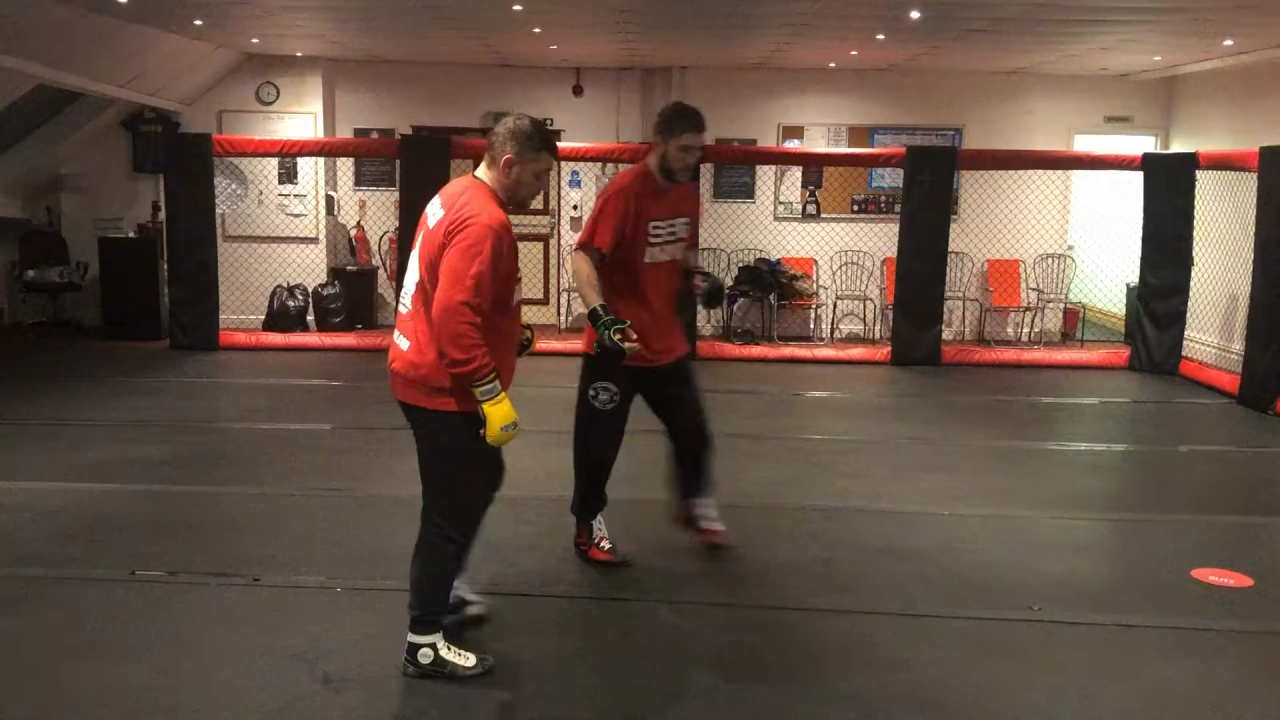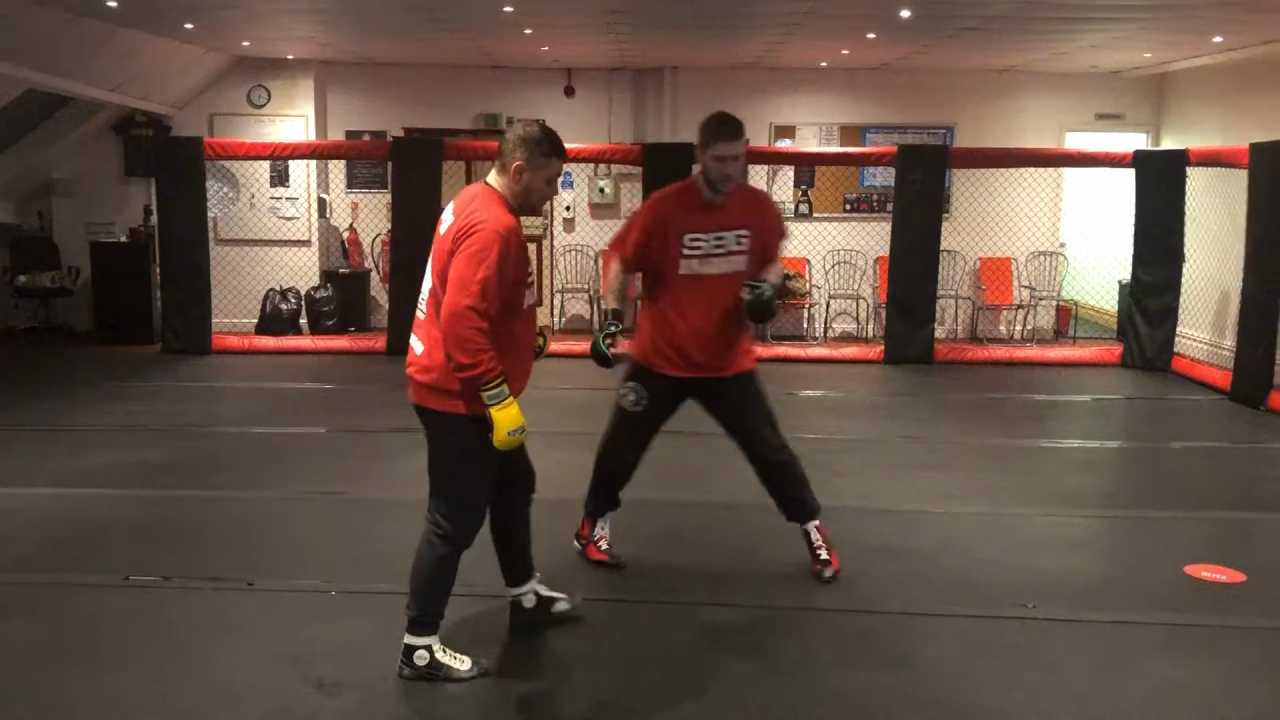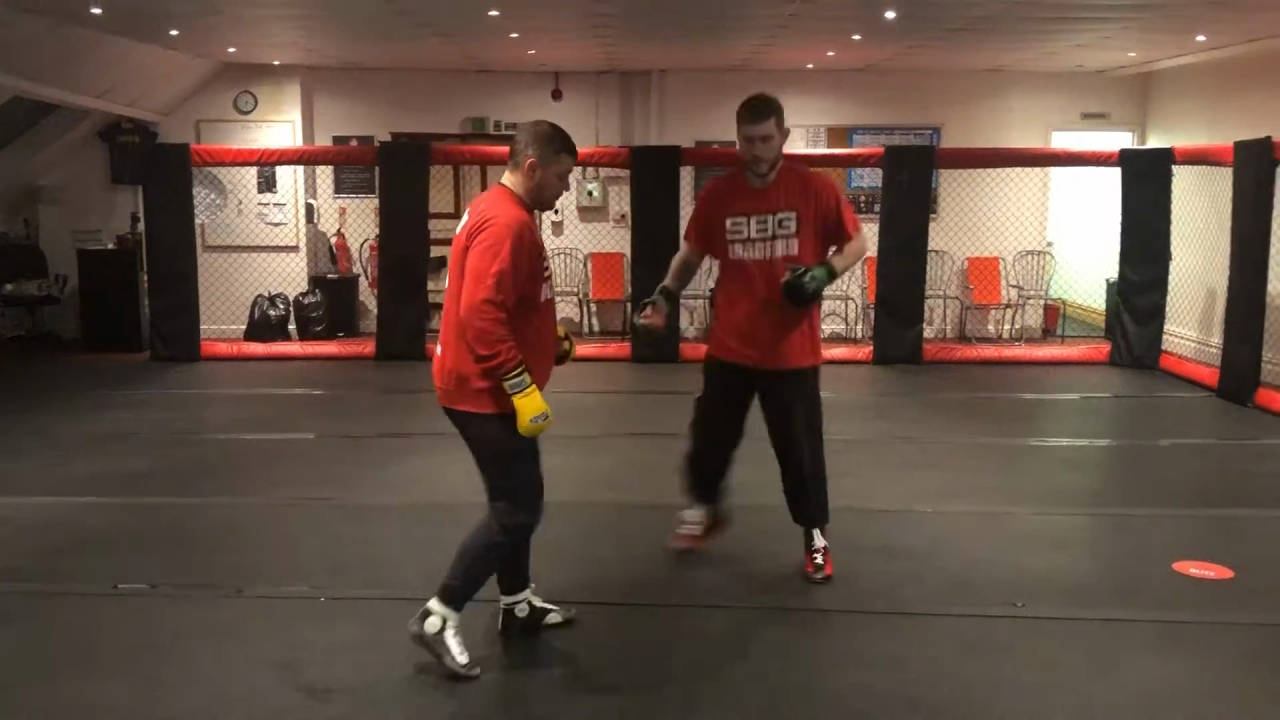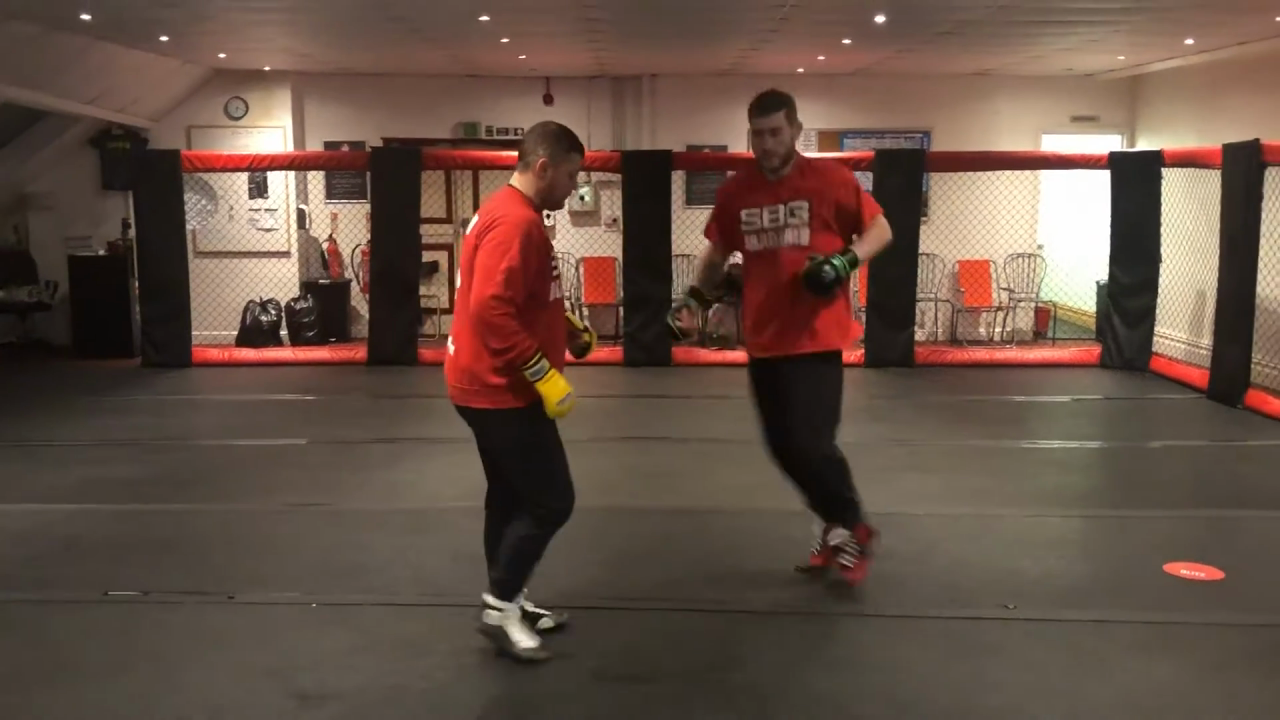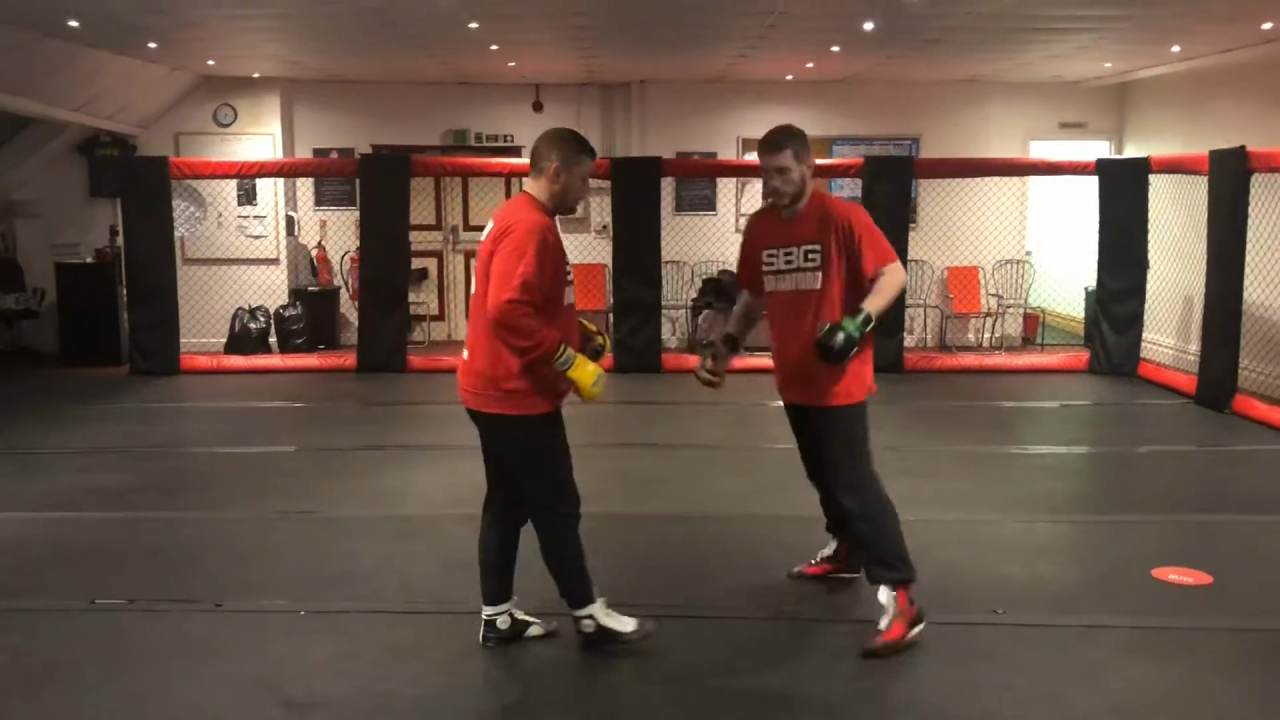
dt=0.2s
person 1, frame 1
left shoulder: (457, 194)
right shoulder: (484, 222)
right elbow: (456, 318)
left wrist: (509, 328)
right wrist: (493, 396)
left hip: (428, 374)
right hip: (445, 389)
left knee: (482, 480)
right knee: (453, 510)
left ankle: (441, 587)
right ankle: (424, 644)
person 1, frame 2
left shoulder: (475, 203)
right shoulder: (493, 228)
right elbow: (464, 322)
left wrist: (525, 332)
right wrist: (500, 401)
left hip: (460, 389)
right hip: (458, 396)
left knee: (513, 487)
right knee: (455, 519)
left ankle: (524, 598)
right ankle: (420, 646)
person 1, frame 3
left shoulder: (499, 209)
right shoulder: (507, 223)
right elbow: (481, 316)
left wrist: (550, 332)
right wrist: (523, 389)
left hip: (489, 389)
right hip: (486, 394)
left knee: (517, 495)
right knee: (516, 509)
left ankle: (516, 604)
right ankle: (439, 617)
person 1, frame 4
left shoulder: (511, 211)
right shoulder: (515, 222)
right elbow: (492, 310)
left wrist: (568, 329)
right wrist: (544, 376)
left hip: (494, 386)
right hip: (501, 390)
left knee: (512, 497)
right knee: (551, 499)
left ankle: (506, 604)
right ankle: (501, 607)
person 1, frame 5
left shoulder: (519, 216)
right shoulder: (530, 228)
right elbow: (511, 312)
left wrist: (580, 330)
right wrist: (572, 362)
left hip: (499, 390)
right hip: (518, 396)
left knee: (507, 503)
right knee: (557, 508)
left ankle: (497, 615)
right ankle: (588, 615)
person 2, frame 1
left shoulder: (687, 192)
right shoulder: (624, 191)
right elbow: (583, 257)
left wrist: (695, 275)
right wrist: (603, 318)
left hip: (667, 343)
right hip: (616, 344)
left knee: (693, 431)
right knee: (599, 441)
left ankle: (696, 506)
right ankle: (589, 525)
person 2, frame 2
left shoulder: (758, 207)
right shoulder: (664, 206)
left elbow: (771, 260)
right elbow: (620, 263)
left wrist: (765, 288)
right wrist: (611, 319)
left hip: (730, 360)
right hip: (663, 357)
left knee: (767, 448)
right knee: (622, 444)
left ankle: (811, 529)
right ankle: (594, 524)
person 2, frame 3
left shoulder: (814, 187)
right shoulder: (717, 193)
left elbow: (855, 243)
right elbow: (692, 250)
left wrist: (823, 273)
right wrist: (665, 295)
left hip: (792, 349)
right hip: (729, 347)
left knee: (800, 449)
right knee: (710, 439)
left ankle: (814, 534)
right ankle: (705, 510)
person 2, frame 4
left shoulder: (830, 179)
right shoulder: (736, 190)
left elbow: (880, 230)
right elbow: (717, 251)
left wrist: (845, 261)
right wrist: (695, 296)
left hip: (816, 338)
right hip: (764, 340)
left knee: (810, 441)
right knee: (784, 443)
left ankle: (854, 528)
right ankle: (834, 526)
person 2, frame 5
left shoulder: (842, 217)
right shoulder: (759, 227)
left elbow: (893, 274)
right elbow: (753, 295)
left wrist: (858, 321)
right wrist: (726, 343)
left hip: (839, 381)
right hip: (795, 381)
left knee: (853, 487)
right knee: (826, 478)
left ankle: (899, 599)
right ankle: (845, 549)
